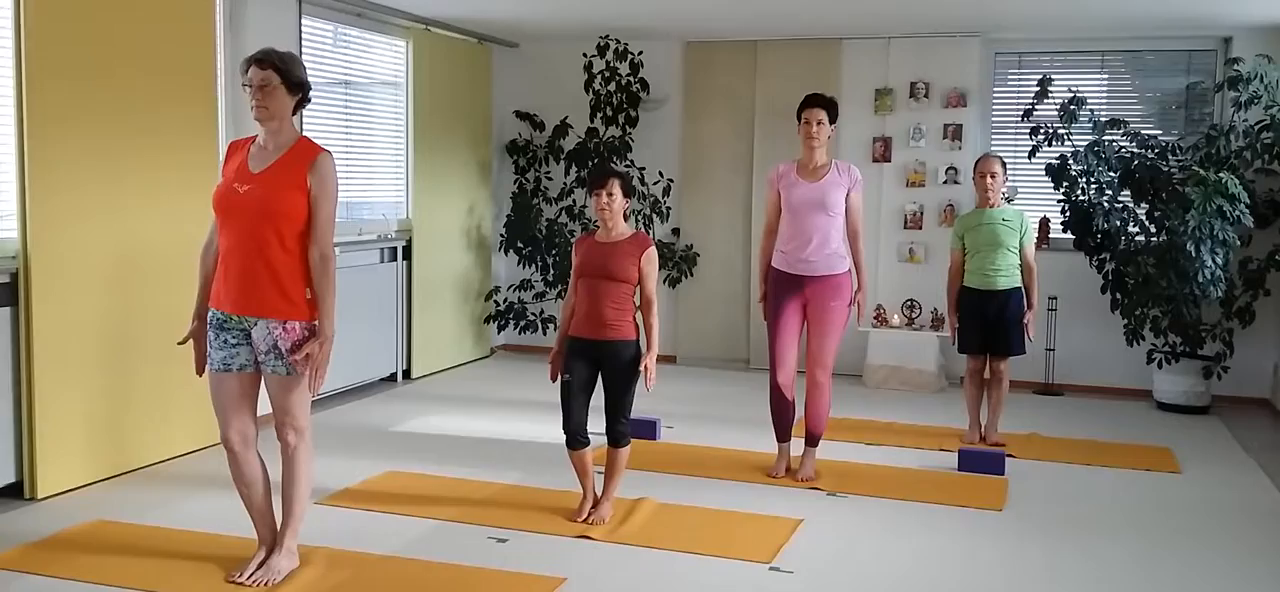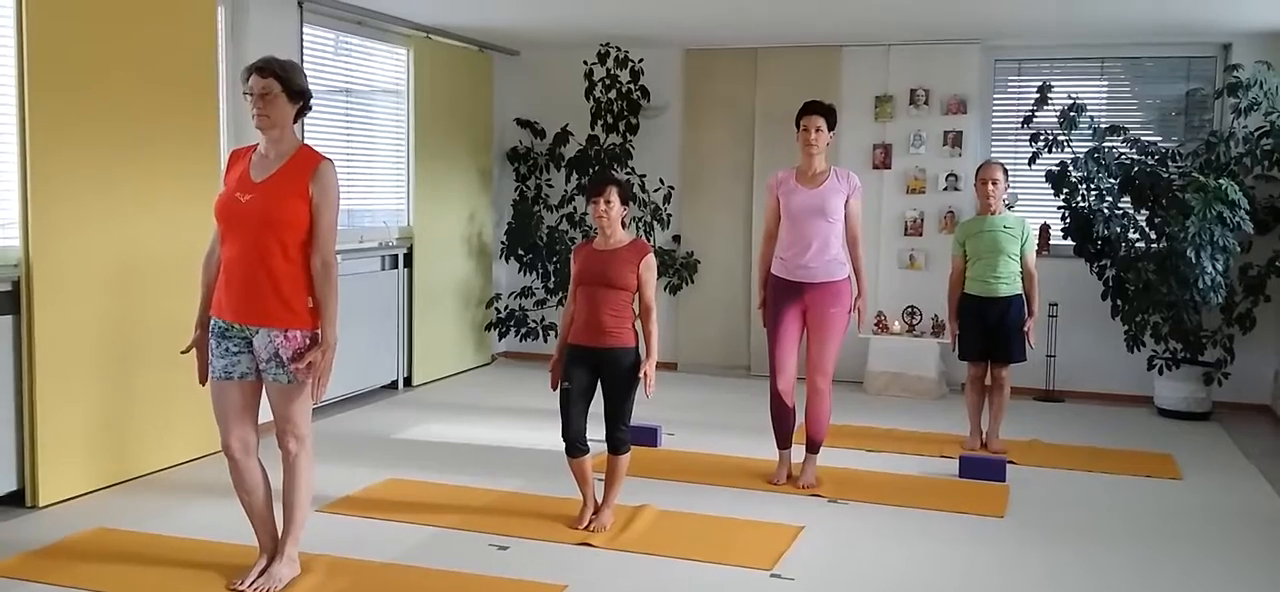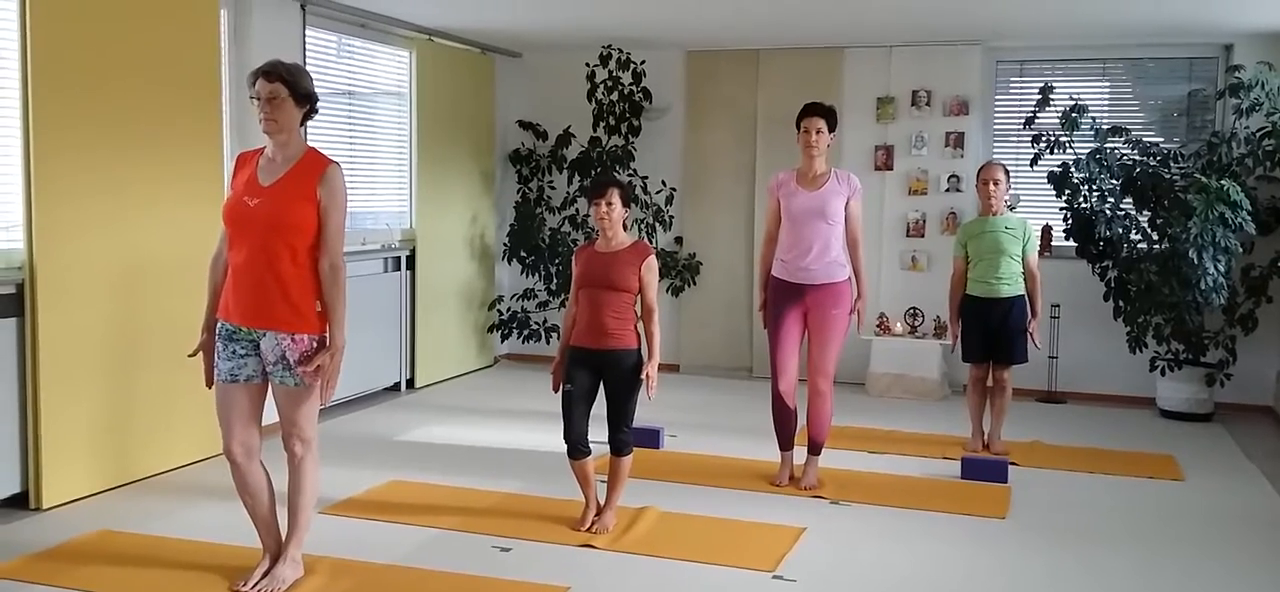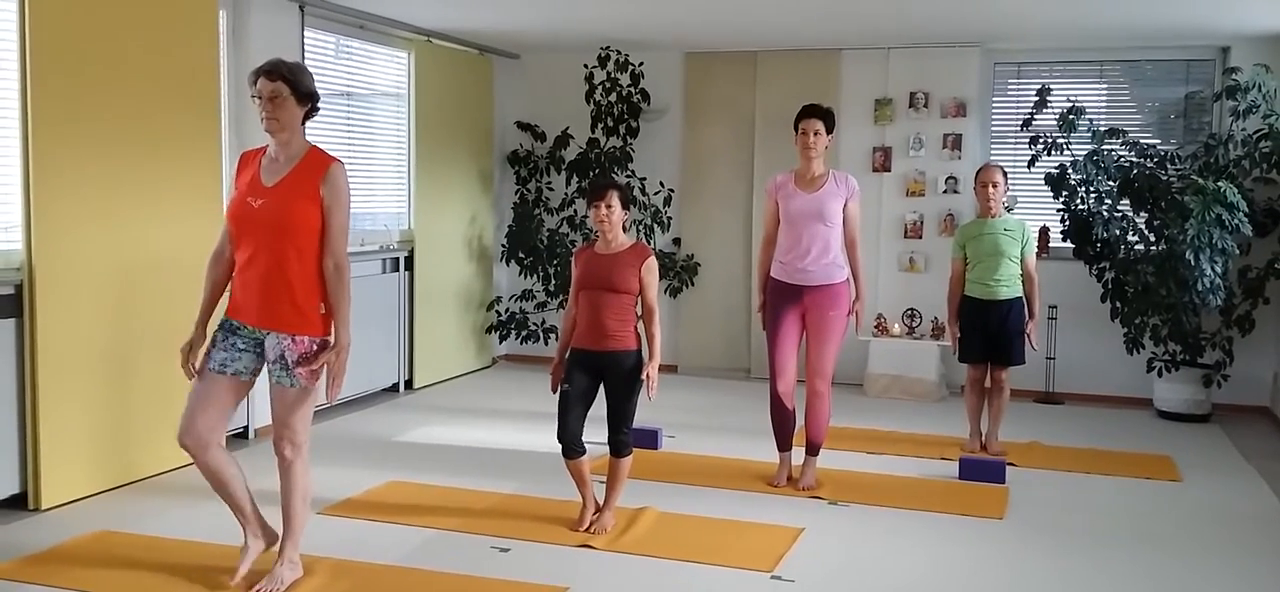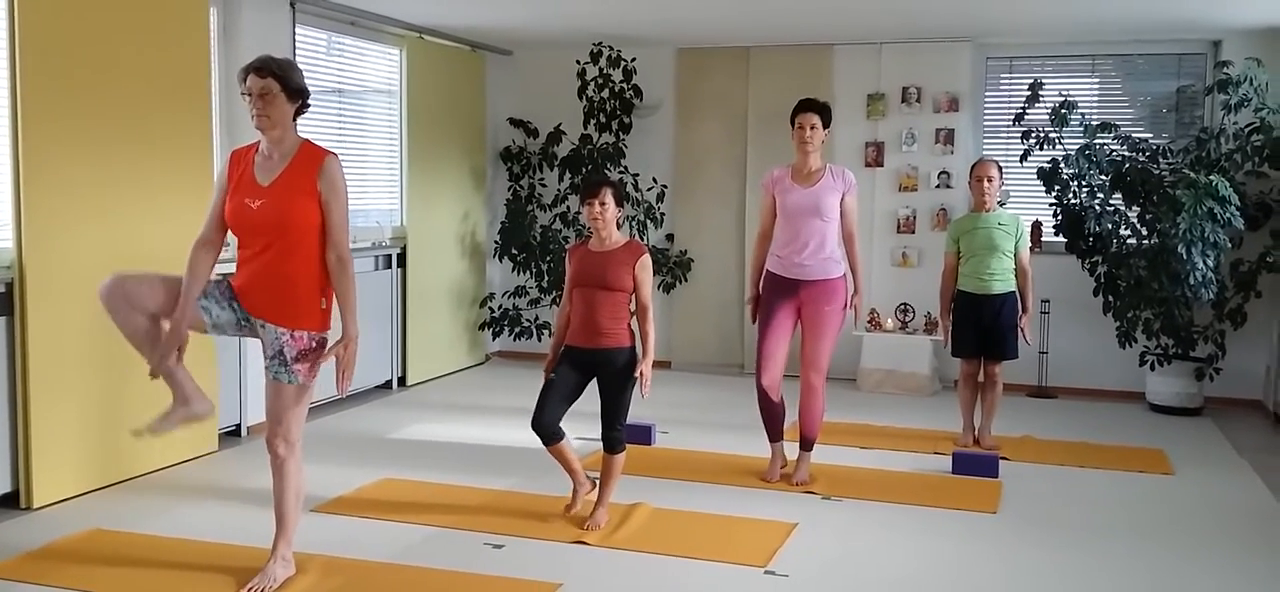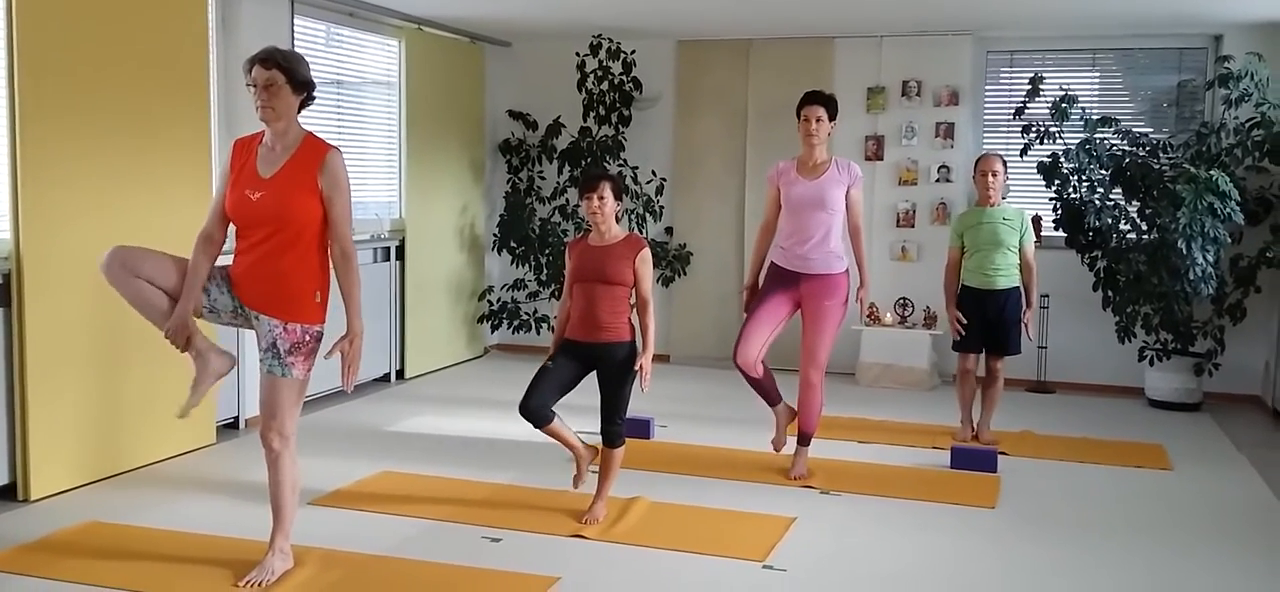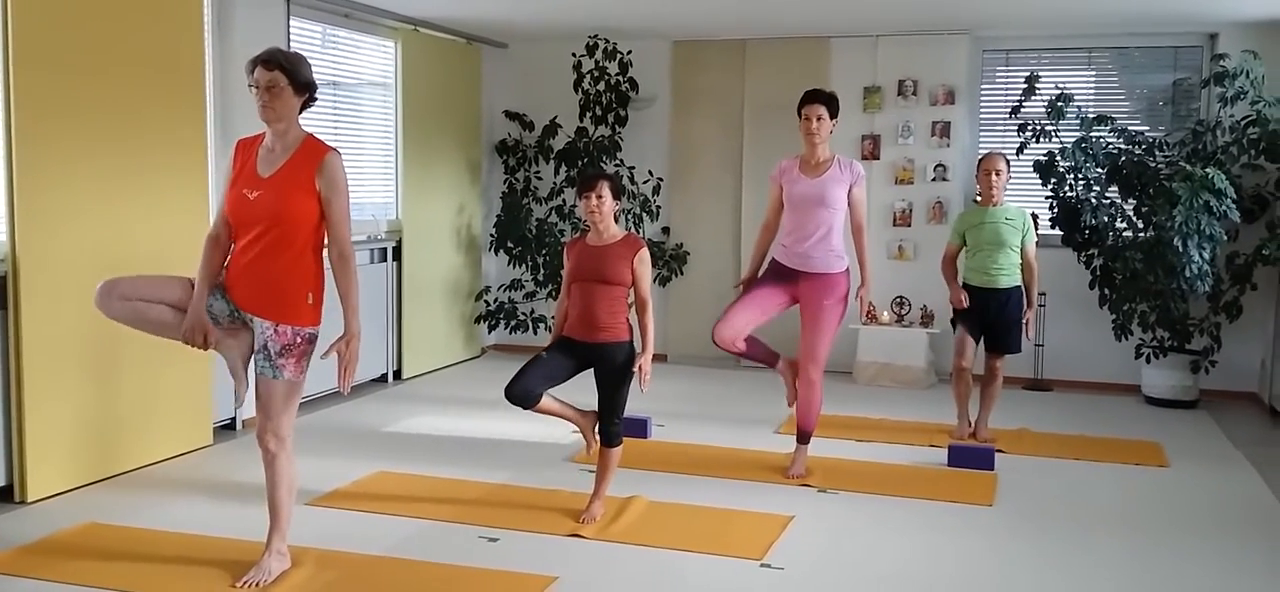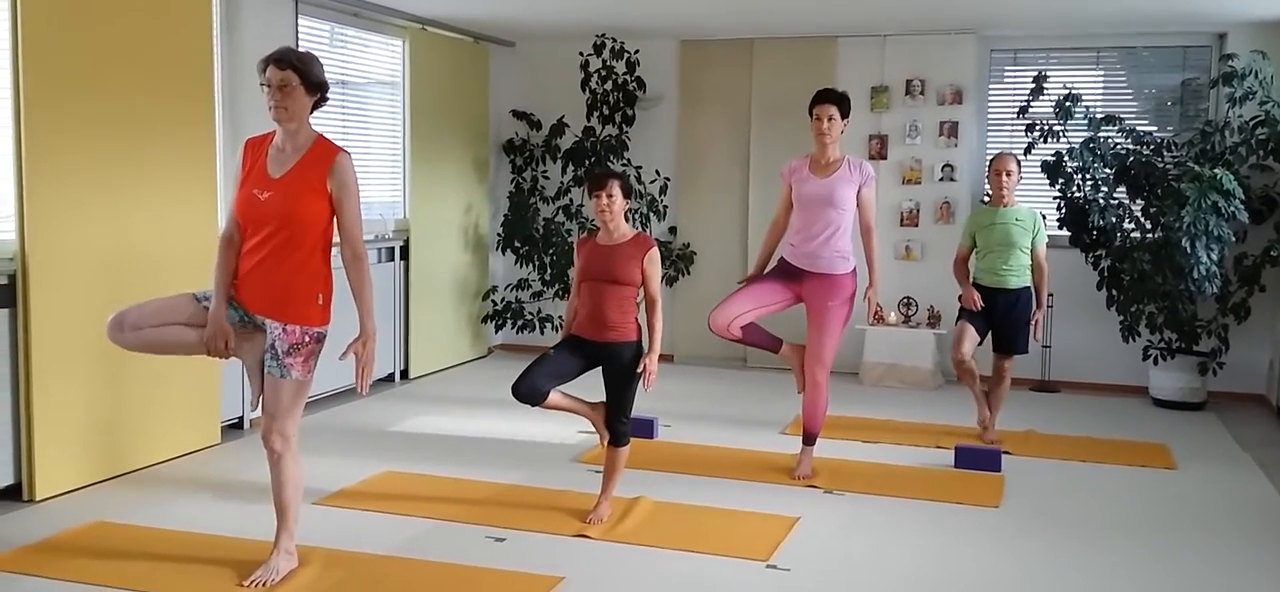
dt=0.5s
person 1, frame 1
left shoulder: (315, 162)
right shoulder: (234, 153)
left elbow: (321, 250)
right elbow: (215, 239)
left wrist: (326, 330)
right wrist: (199, 315)
left hip: (286, 318)
right hip: (228, 316)
left knee: (291, 433)
right knee: (234, 436)
left ankle: (287, 547)
right ankle: (265, 540)
person 1, frame 2
left shoulder: (316, 170)
right shoulder: (236, 161)
left elbow: (323, 259)
right elbow: (218, 248)
left wrist: (328, 338)
right wrist: (202, 322)
left hip: (287, 327)
right hip: (229, 325)
left knee: (293, 442)
right knee: (235, 445)
right ankle: (266, 549)
person 1, frame 3
left shoulder: (324, 174)
right shoulder: (242, 165)
left elbow: (331, 262)
right elbow: (225, 252)
left wrist: (336, 341)
right wrist: (208, 327)
left hip: (295, 330)
right hip: (237, 328)
left knee: (298, 444)
right knee: (237, 448)
right ankle: (270, 549)
person 1, frame 4
left shoulder: (327, 173)
right shoulder: (246, 164)
left elbow: (336, 262)
right elbow: (225, 251)
left wrist: (341, 339)
right wrist: (200, 325)
left hip: (298, 329)
right hip: (241, 323)
left knee: (289, 446)
right knee: (196, 436)
right ankle: (256, 531)
person 1, frame 5
left shoulder: (322, 166)
right shoulder: (236, 163)
left elbow: (339, 254)
right elbow: (207, 245)
left wrist: (350, 331)
right wrist: (178, 319)
left hip: (296, 319)
right hip: (241, 302)
left knee: (282, 440)
right knee: (118, 292)
right ankle: (188, 395)
person 1, frame 6
left shoulder: (324, 160)
right shoulder: (239, 152)
left elbow: (342, 248)
right elbow: (212, 234)
left wrist: (355, 328)
right wrist: (185, 305)
left hip: (293, 311)
right hip: (238, 293)
left knee: (276, 434)
right knee: (118, 262)
right ankle: (206, 356)
person 1, frame 7
left shoulder: (323, 161)
right shoulder: (242, 152)
left elbow: (341, 250)
right elbow: (220, 234)
left wrist: (352, 329)
right wrist: (197, 305)
left hip: (288, 312)
right hip: (234, 296)
left knee: (273, 435)
right knee: (110, 296)
right ankle: (230, 341)
person 1, frame 8
left shoulder: (333, 162)
right shoulder: (251, 150)
left elbow: (354, 251)
right elbow: (231, 236)
left wrist: (368, 330)
right wrist: (216, 311)
left hip: (297, 313)
right hip: (242, 300)
left knee: (278, 435)
right knee: (122, 328)
right ankle: (242, 345)
person 2, frame 1
left shoulder: (847, 175)
right shoulder: (781, 174)
left elbow: (854, 233)
right elbow: (770, 231)
left wrist: (862, 284)
right wrist: (761, 281)
left hip: (831, 281)
right hip: (785, 279)
left knee: (819, 372)
right knee: (780, 371)
left ankle: (809, 454)
right ankle: (783, 451)
person 2, frame 2
left shoulder: (846, 182)
right shoulder: (780, 182)
left elbow: (854, 239)
right elbow: (769, 237)
left wrist: (862, 290)
right wrist: (761, 288)
left hip: (830, 287)
right hip: (785, 285)
left knee: (820, 379)
right knee: (781, 378)
left ankle: (810, 461)
right ankle: (783, 458)
person 2, frame 3
left shoulder: (847, 184)
right shoulder: (781, 183)
left elbow: (854, 240)
right elbow: (770, 239)
left wrist: (862, 291)
right wrist: (762, 290)
left hip: (831, 289)
right hip: (786, 287)
left knee: (821, 381)
right knee: (782, 380)
left ankle: (812, 463)
right ankle: (786, 460)
person 2, frame 4
left shoulder: (845, 185)
right shoulder: (779, 185)
left elbow: (852, 242)
right elbow: (768, 241)
left wrist: (860, 293)
right wrist: (761, 292)
left hip: (829, 290)
right hip: (784, 289)
left knee: (819, 382)
right knee: (781, 381)
left ankle: (810, 464)
right ankle: (784, 460)
person 2, frame 5
left shoulder: (842, 180)
right shoulder: (775, 179)
left elbow: (849, 236)
right elbow: (764, 235)
left wrist: (858, 287)
right wrist: (753, 286)
left hip: (826, 285)
right hip: (780, 283)
left knee: (814, 377)
right knee: (767, 375)
left ankle: (804, 459)
right ankle: (776, 452)
person 2, frame 6
left shoulder: (848, 172)
right shoulder: (781, 172)
left elbow: (856, 228)
right elbow: (768, 226)
left wrist: (865, 281)
right wrist: (752, 277)
left hip: (828, 279)
right hip: (782, 274)
left knee: (813, 371)
right knee: (745, 356)
left ankle: (802, 453)
right ankle: (782, 411)
person 2, frame 7
left shoulder: (850, 171)
right shoulder: (784, 170)
left elbow: (859, 227)
right elbow: (770, 224)
left wrist: (866, 280)
right wrist: (751, 272)
left hip: (828, 278)
right hip: (782, 271)
left knee: (813, 370)
right knee: (724, 333)
left ankle: (800, 452)
right ankle: (784, 366)
person 2, frame 8
left shoulder: (860, 172)
right shoulder: (794, 169)
left elbow: (868, 228)
right elbow: (779, 223)
left wrist: (874, 282)
right wrist: (757, 270)
left hip: (835, 278)
right hip: (789, 270)
left knee: (818, 372)
right knee: (721, 320)
left ankle: (806, 453)
right ankle: (790, 351)
person 3, frame 1
left shoulder: (642, 246)
right shoulder: (582, 244)
left elbow: (649, 303)
right elbow: (572, 297)
left wrist: (652, 351)
right wrist: (559, 344)
left hip: (621, 346)
right hip: (580, 344)
left knee: (617, 425)
right knee: (572, 425)
left ankle: (607, 499)
right ankle: (588, 494)
person 3, frame 2
left shoulder: (641, 253)
right shoulder: (580, 252)
left elbow: (648, 310)
right elbow: (571, 305)
left wrist: (651, 358)
right wrist: (559, 352)
left hip: (620, 353)
right hip: (579, 352)
left knee: (617, 432)
right knee: (571, 432)
left ankle: (608, 506)
right ankle: (588, 501)
person 3, frame 3
left shoulder: (642, 255)
right shoulder: (582, 254)
left elbow: (650, 311)
right elbow: (573, 307)
left wrist: (653, 359)
right wrist: (561, 355)
left hip: (623, 355)
right hip: (582, 354)
left knee: (619, 434)
right knee: (573, 435)
left ankle: (611, 508)
right ankle: (591, 503)
person 3, frame 4
left shoulder: (642, 256)
right shoulder: (581, 256)
left elbow: (651, 312)
right elbow: (572, 309)
left wrist: (654, 359)
right wrist: (559, 356)
left hip: (623, 356)
right hip: (583, 355)
left knee: (619, 435)
right knee: (568, 434)
left ankle: (609, 509)
right ankle: (588, 503)
person 3, frame 5
left shoulder: (637, 254)
right shoulder: (575, 253)
left elbow: (645, 309)
right elbow: (566, 306)
left wrist: (647, 357)
right wrist: (553, 352)
left hip: (617, 354)
right hip: (576, 352)
left knee: (612, 431)
right knee: (543, 421)
left ankle: (602, 506)
right ankle: (581, 482)
person 3, frame 6
left shoulder: (637, 248)
right shoulder: (575, 248)
left elbow: (645, 303)
right elbow: (567, 300)
left wrist: (647, 352)
right wrist: (554, 346)
left hip: (617, 347)
right hip: (576, 344)
left knee: (612, 425)
right knee: (532, 405)
left ankle: (600, 500)
right ankle: (582, 451)
person 3, frame 7
left shoulder: (634, 248)
right shoulder: (573, 247)
left elbow: (644, 303)
right elbow: (564, 299)
left wrist: (647, 352)
right wrist: (552, 344)
left hip: (615, 346)
right hip: (573, 342)
left knee: (612, 423)
right knee: (518, 391)
left ankle: (598, 499)
right ankle: (582, 418)
person 3, frame 8
left shoulder: (645, 247)
right shoulder: (583, 246)
left elbow: (654, 303)
right elbow: (575, 298)
left wrist: (653, 352)
right wrist: (562, 342)
left hip: (623, 346)
right hip: (581, 341)
left knee: (618, 424)
right knee: (525, 388)
left ankle: (605, 499)
right ankle: (593, 411)
person 4, frame 1
left shoulder: (1019, 219)
right shoulder: (963, 222)
left elbow: (1028, 265)
right elbow: (956, 269)
left wrist: (1031, 307)
right wrist: (952, 309)
left hip: (1008, 296)
right hip: (972, 296)
left knee: (999, 367)
right knee: (974, 365)
left ankle: (992, 427)
right ankle: (973, 425)
person 4, frame 2
left shoulder: (1020, 226)
right shoulder: (965, 229)
left elbow: (1030, 273)
right elbow: (957, 275)
left wrist: (1032, 314)
right wrist: (952, 316)
left hip: (1009, 303)
right hip: (974, 303)
left knee: (1001, 373)
right knee: (975, 372)
left ankle: (994, 434)
right ankle: (975, 432)
person 4, frame 3
left shoulder: (1022, 227)
right shoulder: (967, 230)
left elbow: (1032, 273)
right elbow: (958, 276)
left wrist: (1035, 315)
right wrist: (953, 317)
left hip: (1011, 304)
right hip: (975, 304)
left knee: (1002, 375)
right knee: (977, 373)
left ankle: (995, 435)
right ankle: (976, 433)
person 4, frame 4
left shoulder: (1020, 229)
right shoulder: (964, 232)
left elbow: (1030, 275)
right elbow: (957, 278)
left wrist: (1033, 316)
right wrist: (952, 319)
left hip: (1009, 306)
right hip: (973, 306)
left knee: (1000, 376)
right knee: (975, 374)
left ankle: (993, 435)
right ankle: (974, 434)
person 4, frame 5
left shoulder: (1015, 224)
right shoulder: (958, 226)
left elbow: (1024, 270)
right elbow: (949, 272)
left wrist: (1026, 311)
right wrist: (944, 312)
left hip: (1003, 301)
right hip: (967, 300)
left knee: (993, 370)
right knee: (968, 369)
left ankle: (985, 430)
right ankle: (967, 428)
person 4, frame 6
left shoulder: (1019, 218)
right shoulder: (963, 220)
left elbow: (1028, 265)
right elbow: (953, 266)
left wrist: (1030, 306)
right wrist: (950, 305)
left hip: (1006, 297)
right hip: (971, 295)
left knee: (995, 366)
right knee: (966, 365)
left ankle: (984, 425)
right ankle: (966, 422)
person 4, frame 7
left shoulder: (1022, 217)
right shoulder: (965, 217)
left elbow: (1029, 264)
right elbow: (948, 258)
left wrist: (1031, 305)
right wrist: (953, 287)
left hip: (1008, 295)
right hip: (972, 294)
left knee: (995, 365)
right knee: (962, 363)
left ankle: (982, 423)
right ankle: (963, 419)
person 4, frame 8
left shoulder: (1032, 218)
right shoulder: (976, 217)
left elbow: (1040, 266)
right elbow: (961, 260)
left wrist: (1041, 306)
right wrist: (966, 287)
left hip: (1017, 296)
right hip: (982, 293)
left knee: (1003, 365)
right knee: (960, 354)
left ankle: (990, 425)
right ankle: (980, 398)
